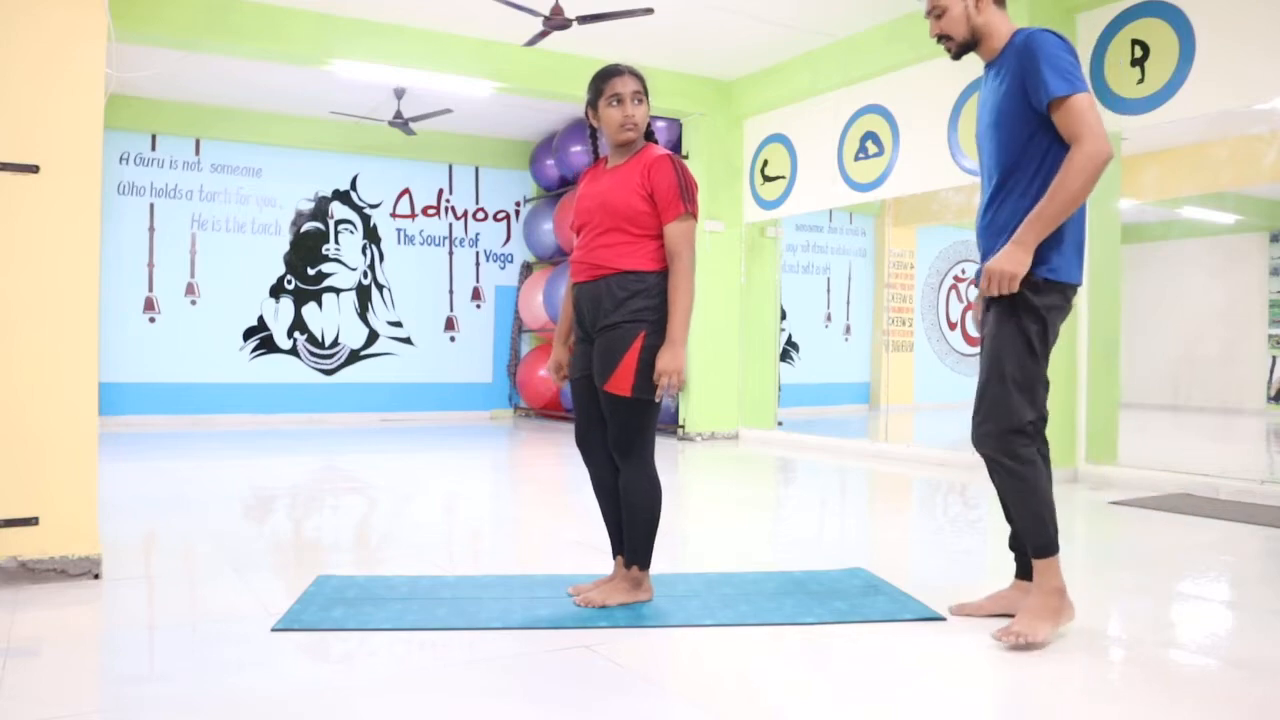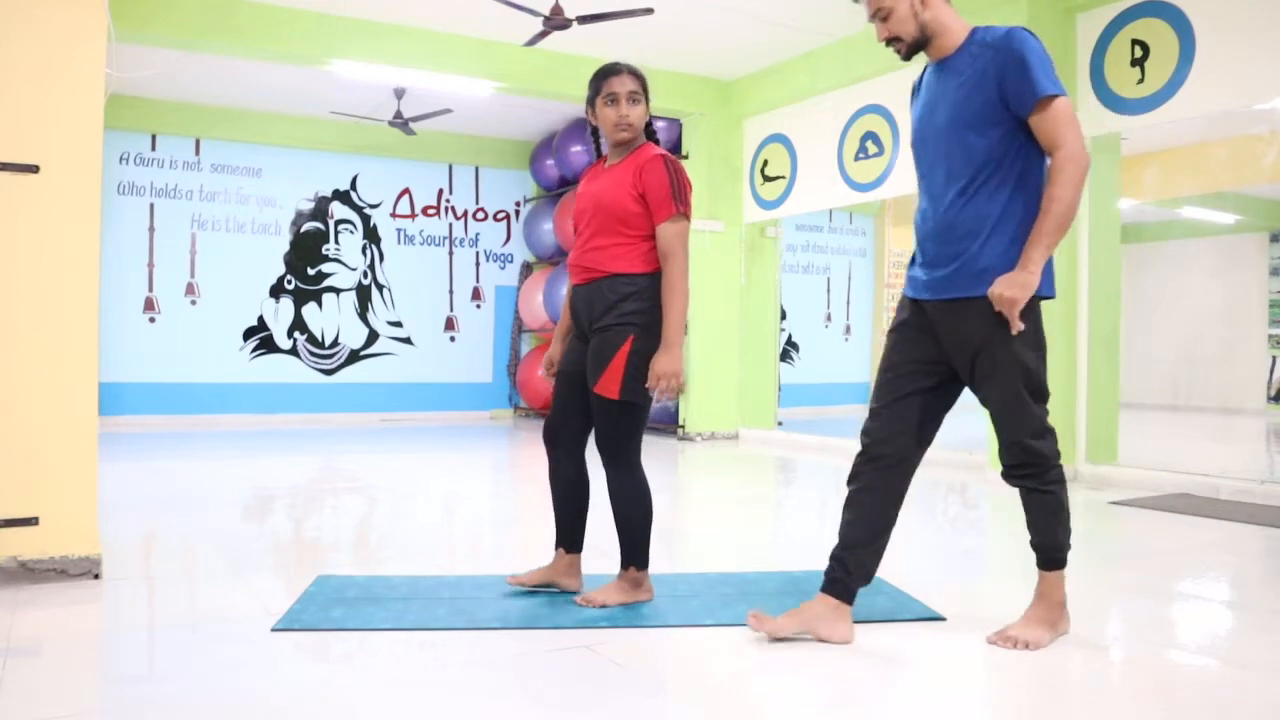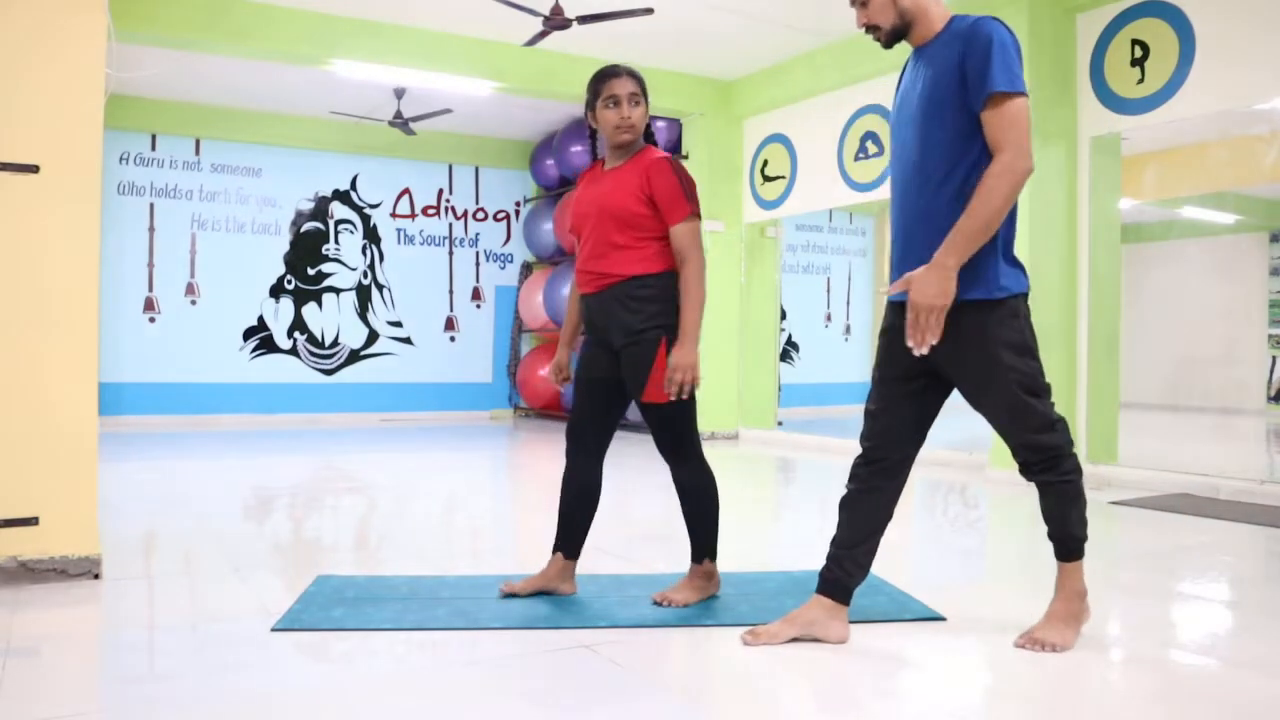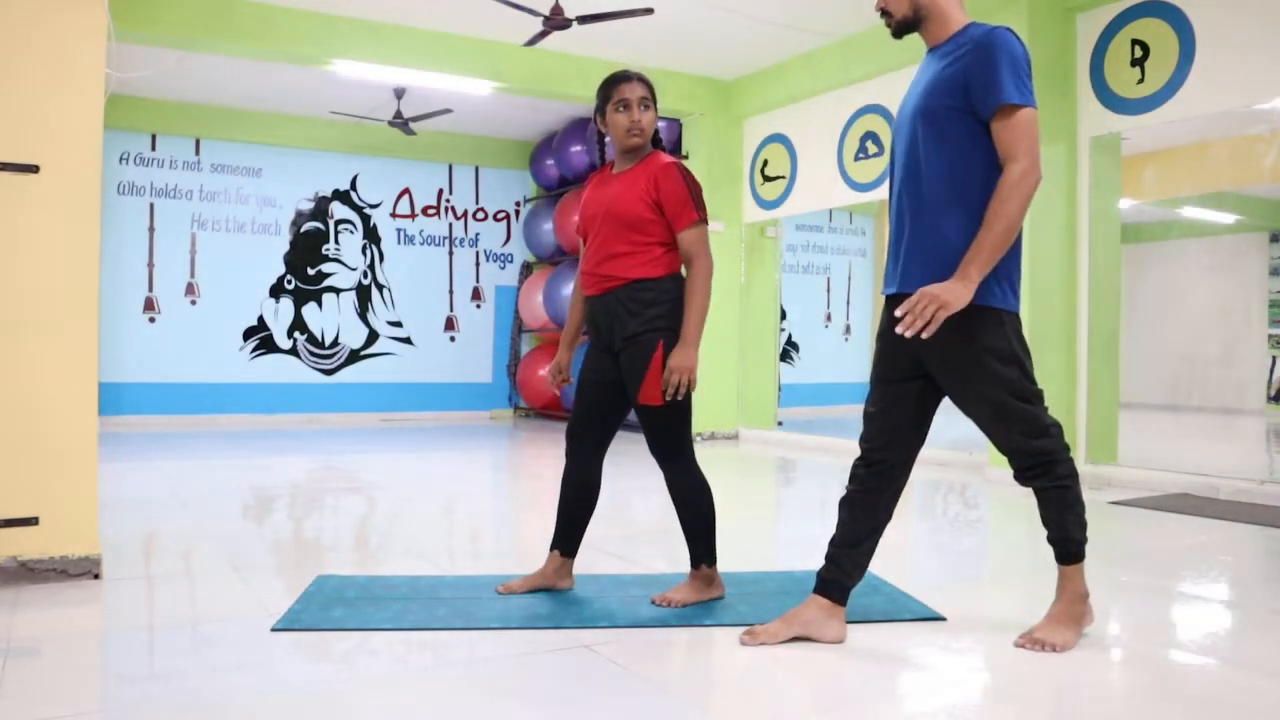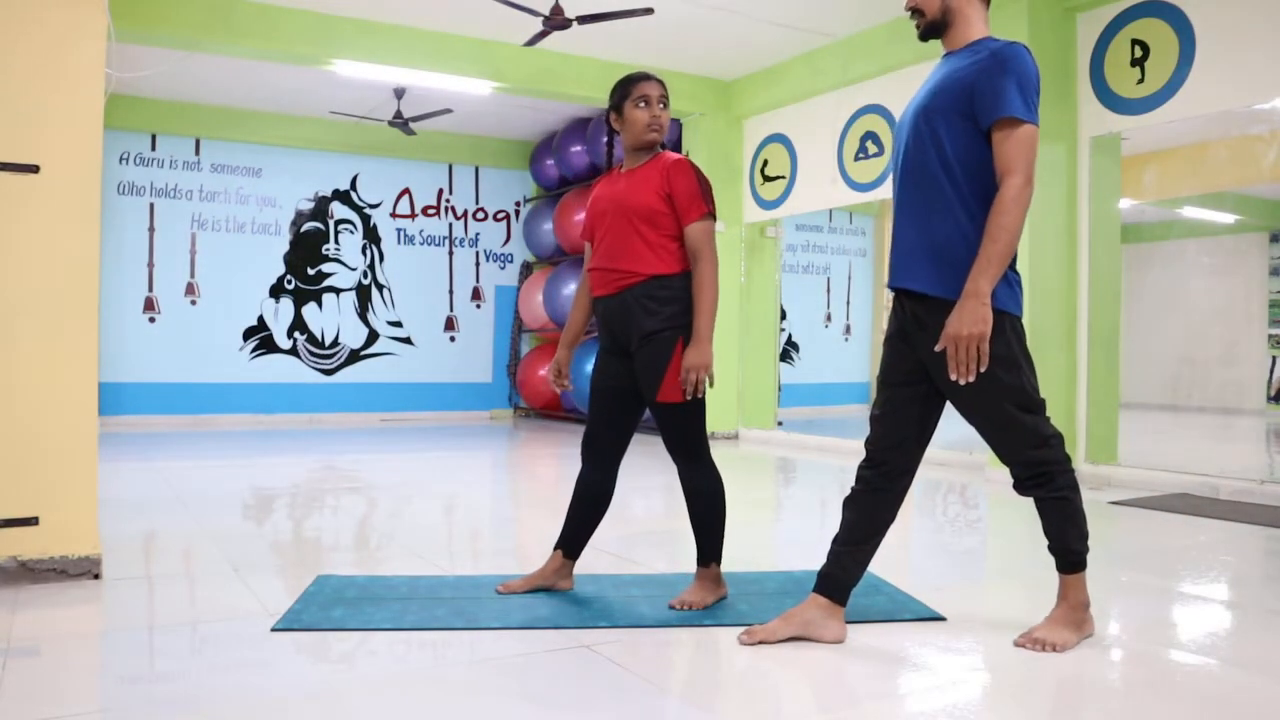
dt=1s
person 1, frame 1
right shoulder: (993, 79)
left elbow: (1093, 147)
left wrist: (1022, 245)
left hip: (1036, 274)
right hip: (1004, 277)
left knee: (1003, 427)
right knee: (1007, 431)
left ankle: (1052, 589)
right ankle: (1027, 581)
person 1, frame 2
right shoulder: (926, 84)
left elbow: (1071, 155)
left wrist: (1028, 269)
left hip: (996, 296)
right hip: (925, 297)
left knee: (1025, 448)
right knee: (883, 447)
left ankle: (1051, 600)
right ankle: (835, 603)
person 1, frame 3
right shoulder: (913, 68)
left elbow: (1013, 161)
left wrist: (945, 267)
left hip: (980, 296)
right hip: (913, 299)
left knee: (1039, 443)
right knee: (881, 451)
left ankle: (1071, 593)
right ankle: (830, 604)
person 1, frame 4
right shoulder: (931, 67)
left elbow: (1022, 171)
left wrist: (964, 279)
left hip: (970, 304)
right hip: (909, 301)
left knee: (1034, 448)
right knee: (879, 456)
left ankle: (1073, 596)
right ankle: (827, 605)
person 1, frame 5
left shoulder: (1002, 61)
right shoulder: (943, 74)
left elbow: (1016, 186)
left wrist: (975, 296)
left hip: (970, 306)
right hip: (915, 306)
left knee: (1033, 455)
right knee: (885, 459)
left ankle: (1074, 603)
right ankle: (826, 605)
person 2, frame 1
left shoulder: (663, 167)
right shoulder: (589, 179)
left elbow: (681, 261)
left wrist: (675, 343)
right wrist: (562, 339)
left hip: (636, 313)
right hip: (591, 318)
left knee: (630, 449)
right knee: (593, 446)
left ankle: (637, 578)
right ankle: (621, 566)
person 2, frame 2
left shoulder: (657, 166)
right shoulder: (591, 176)
left elbow: (674, 260)
left wrist: (671, 344)
right wrist: (561, 336)
left hip: (631, 314)
right hip: (589, 318)
left knee: (618, 449)
right knee: (561, 438)
left ankle: (635, 578)
right ankle: (565, 563)
person 2, frame 3
left shoulder: (660, 169)
right shoulder: (588, 182)
left elbow: (690, 259)
left wrist: (687, 341)
right wrist: (565, 341)
left hip: (651, 317)
right hip: (603, 325)
left knee: (678, 446)
right knee: (582, 444)
left ankle: (703, 572)
right ankle: (561, 568)
person 2, frame 4
left shoulder: (668, 174)
right shoulder: (595, 185)
left elbow: (699, 262)
left wrist: (688, 345)
right wrist: (566, 344)
left hip: (654, 321)
right hip: (607, 328)
left knee: (671, 450)
right knee: (582, 443)
left ankle: (705, 576)
right ankle: (558, 565)
person 2, frame 5
left shoulder: (677, 171)
right shoulder: (603, 188)
left elbow: (703, 258)
right elbow: (591, 273)
left wrist: (701, 340)
right wrist: (566, 345)
left hip: (664, 319)
right hip: (615, 329)
left knee: (688, 449)
right knee: (599, 448)
left ankle: (710, 576)
right ankle: (560, 565)
